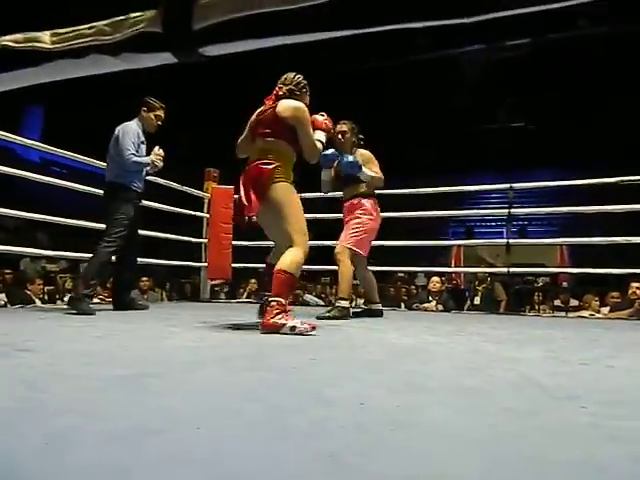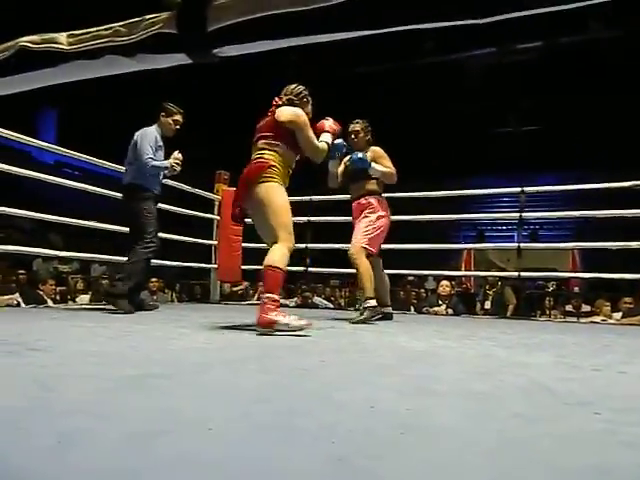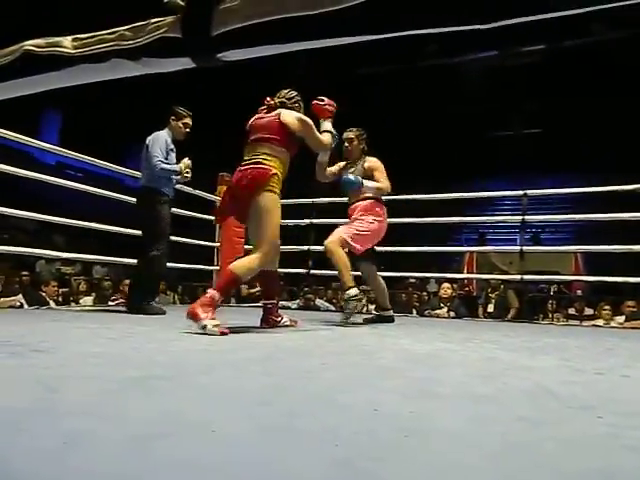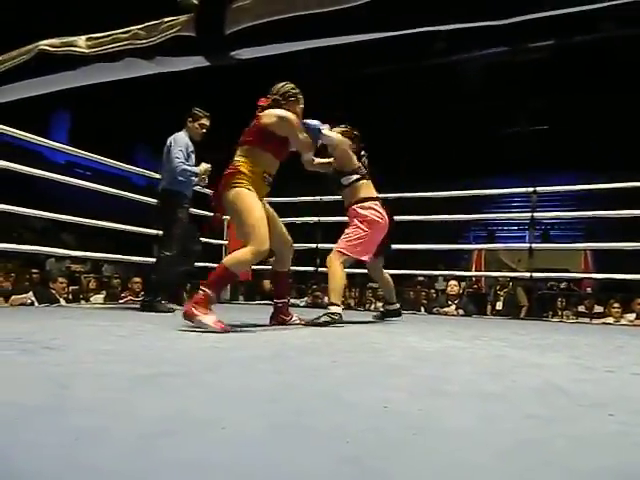
dt=0.2s
person 1, frame 1
left shoulder: (262, 111)
right shoulder: (296, 108)
left elbow: (241, 150)
right elbow: (313, 155)
right wrist: (320, 130)
left hip: (253, 181)
right hip: (273, 178)
left knee: (283, 244)
right knee: (298, 246)
left ankle: (269, 304)
right ankle: (276, 312)
person 1, frame 2
left shoulder: (271, 118)
right shoulder: (295, 113)
right elbow: (317, 155)
right wrist: (328, 133)
left hip: (254, 182)
right hip: (267, 178)
left knee: (277, 244)
right knee: (284, 242)
left ankle: (270, 307)
right ankle: (270, 309)
person 1, frame 3
left shoulder: (257, 118)
right shoulder: (297, 118)
right elbow: (325, 147)
right wrist: (326, 118)
left hip: (244, 180)
right hip: (262, 183)
left knee: (271, 250)
right knee: (263, 253)
left ankle: (271, 314)
right ankle: (204, 306)
person 1, frame 4
left shoulder: (263, 118)
right shoulder: (283, 117)
right elbow: (307, 148)
left hip: (249, 188)
right hip: (242, 184)
left knee: (285, 247)
right knee: (258, 247)
left ankle: (281, 312)
right ankle: (199, 304)
person 2, frame 1
left shoulder: (138, 134)
right shoulder: (129, 129)
right elbow: (128, 161)
left wrist: (152, 167)
right wrist: (150, 159)
left hip: (130, 196)
right hip: (122, 194)
left knee: (129, 247)
right knee: (111, 242)
left ankle: (123, 296)
right ankle: (81, 294)
person 2, frame 2
left shoulder: (156, 138)
right shoulder: (148, 134)
right elbow: (146, 165)
left wrist: (169, 170)
right wrist: (168, 163)
left hip: (145, 196)
right hip: (140, 195)
left knee: (142, 243)
right knee: (148, 243)
left ankle: (132, 296)
right ankle: (119, 290)
person 2, frame 3
left shoulder: (169, 143)
right shoulder: (160, 137)
right elbow: (155, 167)
left wrist: (180, 177)
right wrist: (179, 168)
left hip: (158, 200)
right hip: (154, 199)
left knee: (152, 248)
right knee: (159, 248)
left ankle: (138, 298)
right ankle: (141, 300)
person 2, frame 4
left shoulder: (186, 143)
right shoulder: (180, 139)
right elbow: (176, 168)
left wrist: (197, 180)
right wrist: (198, 170)
left hip: (178, 201)
right hip: (175, 200)
left knee: (191, 248)
right knee: (171, 249)
left ankle: (170, 291)
right ankle: (152, 298)
person 3, frame 1
left shoulder: (362, 154)
right shoulder: (337, 161)
left elbow: (380, 181)
right elbow: (326, 189)
left wrist: (360, 170)
right wrist: (326, 168)
left hip: (364, 209)
right hip: (351, 211)
left knee: (342, 252)
right knee: (358, 262)
left ankle: (342, 305)
right ankle: (374, 305)
person 3, frame 2
left shoulder: (375, 152)
right shoulder: (348, 159)
left elbow: (392, 177)
right elbow: (333, 183)
left wrist: (369, 166)
right wrist: (333, 160)
left hip: (374, 208)
right hip: (359, 210)
left knee: (356, 252)
right knee: (374, 262)
left ankle: (370, 305)
right ankle: (384, 308)
person 3, frame 3
left shoulder: (371, 163)
right shoulder: (343, 166)
left elbow: (386, 188)
right elbow: (322, 176)
left wrist: (362, 184)
right wrist: (324, 151)
left hip: (371, 214)
right hip: (357, 216)
left knee: (332, 244)
right knee: (367, 270)
left ankle: (352, 293)
right ankle: (385, 311)
person 3, frame 4
left shoulder: (345, 155)
right shoulder: (338, 162)
left elbow: (339, 142)
left wrist: (320, 131)
left hip: (367, 216)
right hip: (374, 217)
left knee: (335, 259)
right knee: (374, 267)
left ankle: (334, 311)
right ankle: (392, 306)
